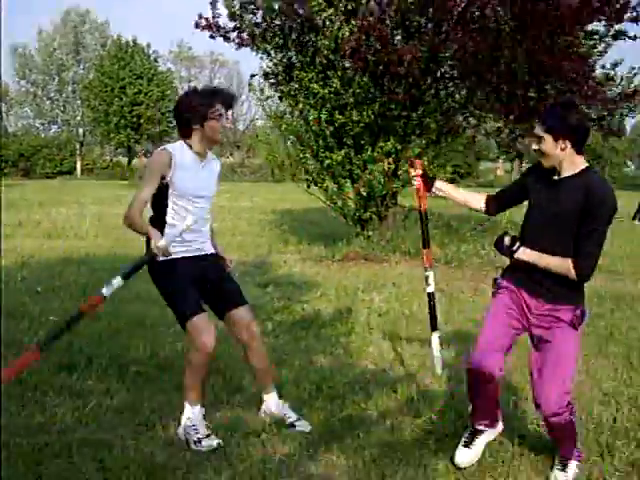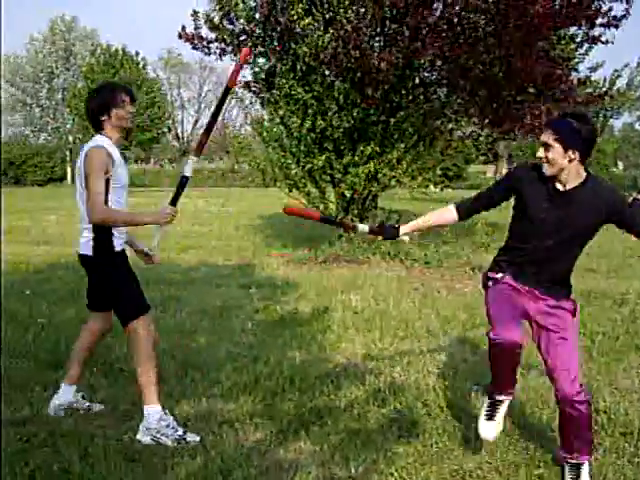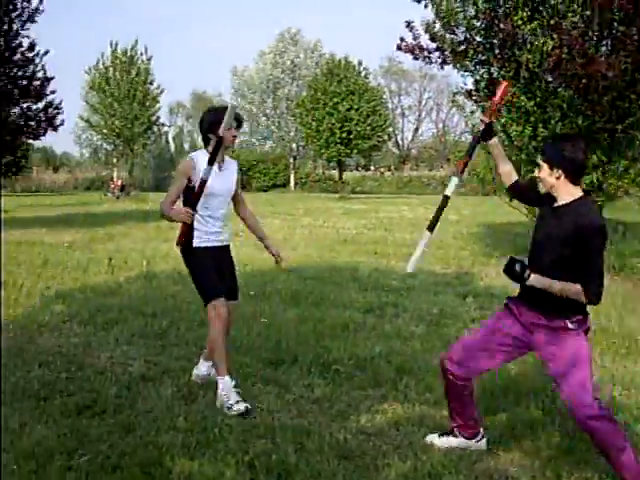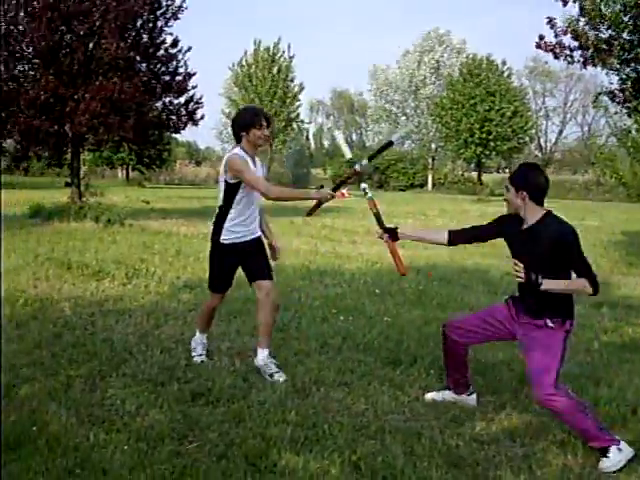
dt=1s
person 1, frame 1
left shoulder: (598, 194)
right shoulder: (537, 175)
left elbow: (581, 269)
right elbow: (493, 204)
left wrist: (520, 251)
right wrist: (437, 186)
left hip: (559, 309)
right hip: (515, 289)
left knee: (551, 403)
right knee: (481, 365)
right ankle: (484, 424)
person 1, frame 2
left shoulder: (603, 197)
right shoulder: (525, 176)
right elbow: (466, 208)
right wrist: (405, 228)
left hip: (554, 299)
right hip: (507, 282)
left knee: (570, 389)
right knee: (507, 338)
right ankle: (499, 395)
person 1, frame 3
left shoulder: (588, 222)
right shoulder: (549, 199)
left elbow: (591, 292)
right elbow: (513, 185)
left wrist: (532, 278)
right wrist: (492, 140)
left hip: (562, 328)
right hip: (520, 314)
left knee: (586, 410)
right knee: (454, 366)
right ankle: (468, 434)
person 1, frame 4
left shoulder: (561, 232)
right shoulder: (511, 223)
left elbow: (590, 285)
right elbow: (457, 237)
left wrist: (541, 282)
right wrist: (400, 234)
left hip: (548, 322)
right hip: (518, 310)
left knee: (547, 391)
right knee: (453, 330)
left ankle: (611, 445)
right ankle: (461, 391)
person 2, frame 1
left shoulder: (213, 163)
right shoulder: (166, 156)
right elbow: (132, 214)
left wrist: (219, 252)
right wrist: (151, 233)
left hip: (204, 257)
right hip: (169, 264)
left knee: (249, 329)
right knee: (205, 340)
left ankle: (273, 404)
right ankle: (192, 418)
person 2, frame 2
left shoulder: (107, 151)
right shoulder: (99, 152)
right elbow: (97, 213)
left wrist: (134, 245)
right wrist: (148, 217)
left hip: (100, 251)
right hip: (104, 254)
left knee: (98, 323)
right knee: (143, 330)
left ankle: (66, 395)
right ankle: (155, 421)
person 2, frame 3
left shoulder: (233, 167)
right shoulder: (191, 163)
left elbow: (242, 208)
right elbow: (165, 206)
left wrist: (266, 242)
right wrist: (177, 214)
left hip: (221, 247)
right hip: (197, 248)
left knee: (225, 311)
right knee: (218, 311)
left ankle: (205, 367)
right ankle: (226, 387)
person 2, frame 4
left shoulder: (256, 161)
right shoulder: (235, 159)
right elbow: (268, 192)
left wrist: (270, 238)
right wrist: (313, 194)
left hip: (252, 240)
right hip: (227, 242)
left knee: (268, 295)
right knee: (216, 299)
left ankle: (264, 356)
right ankle: (200, 338)
